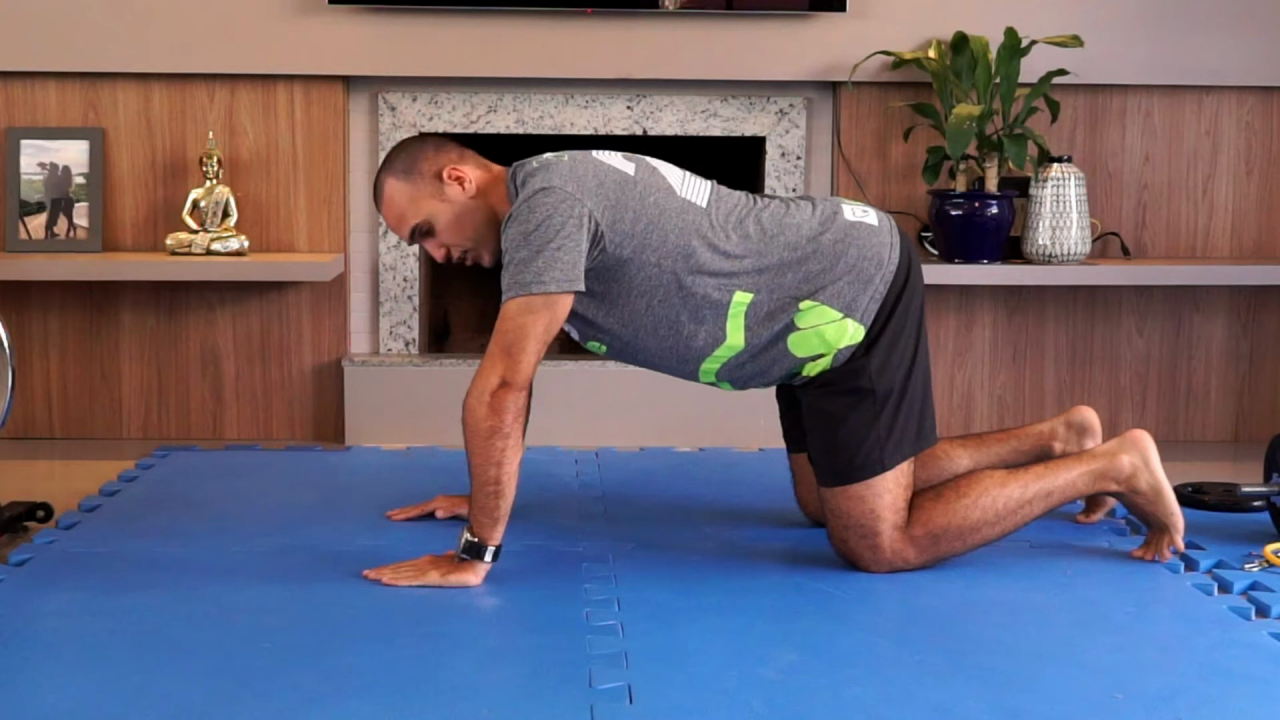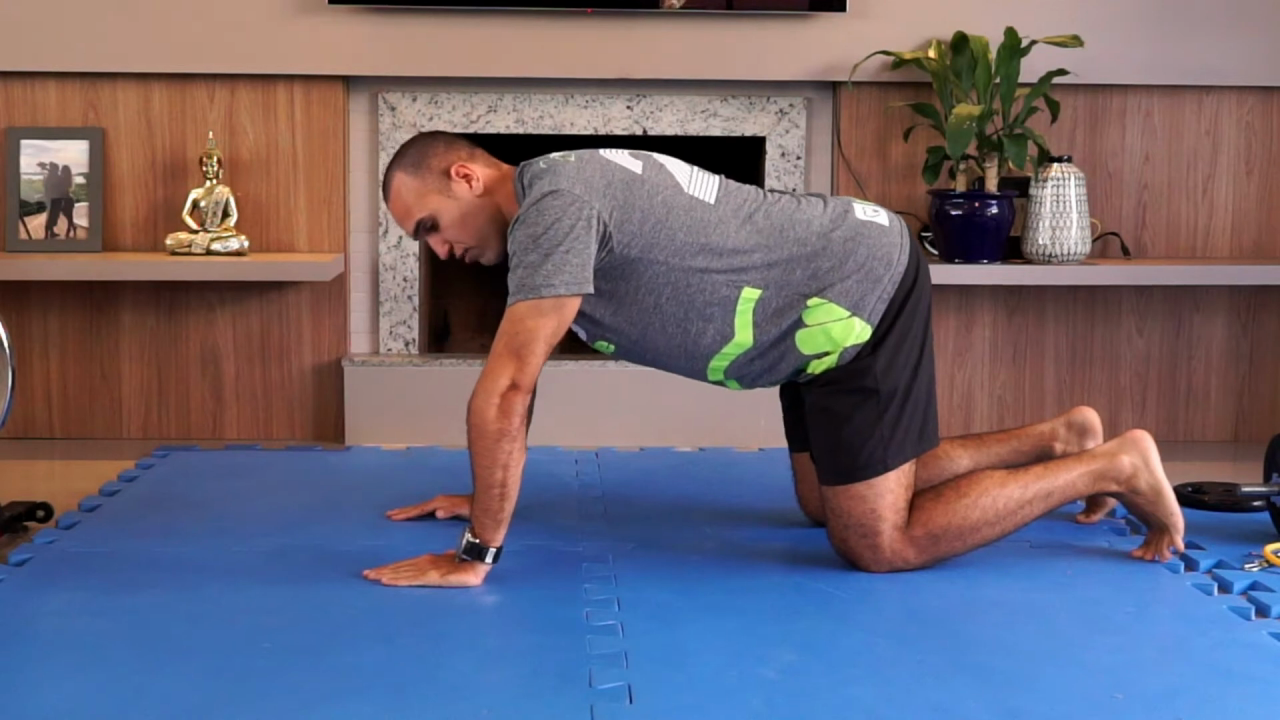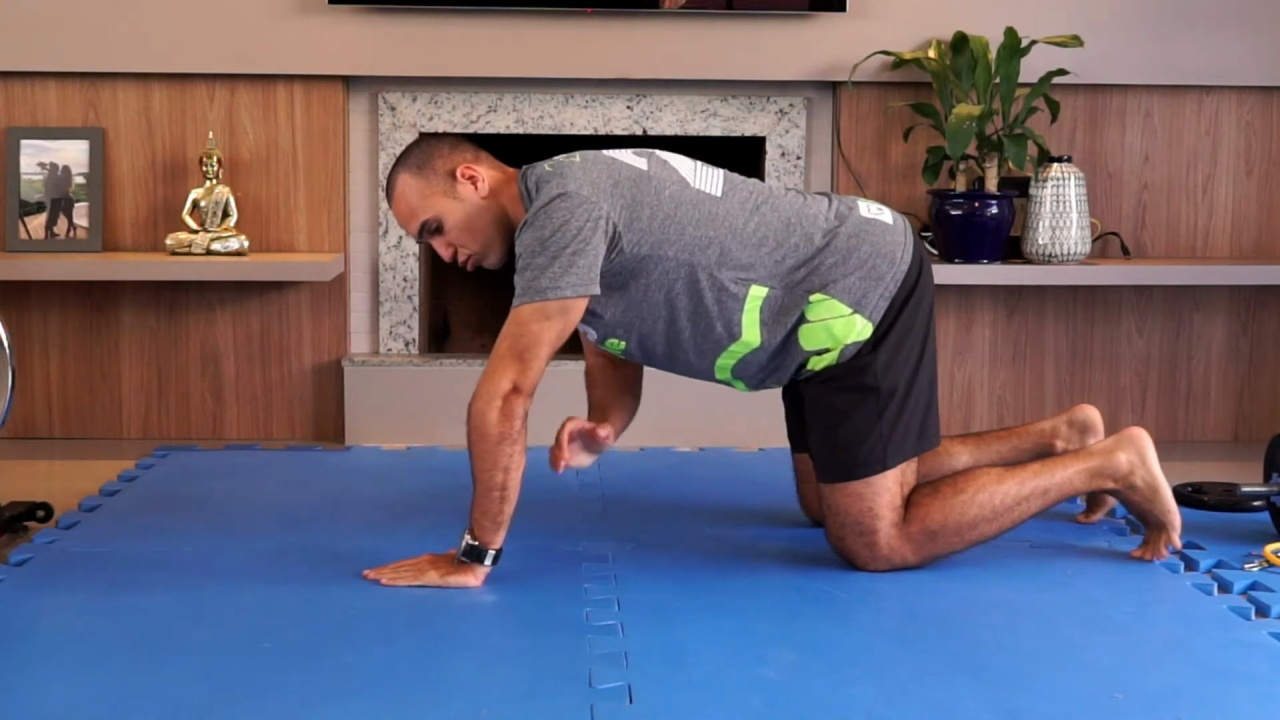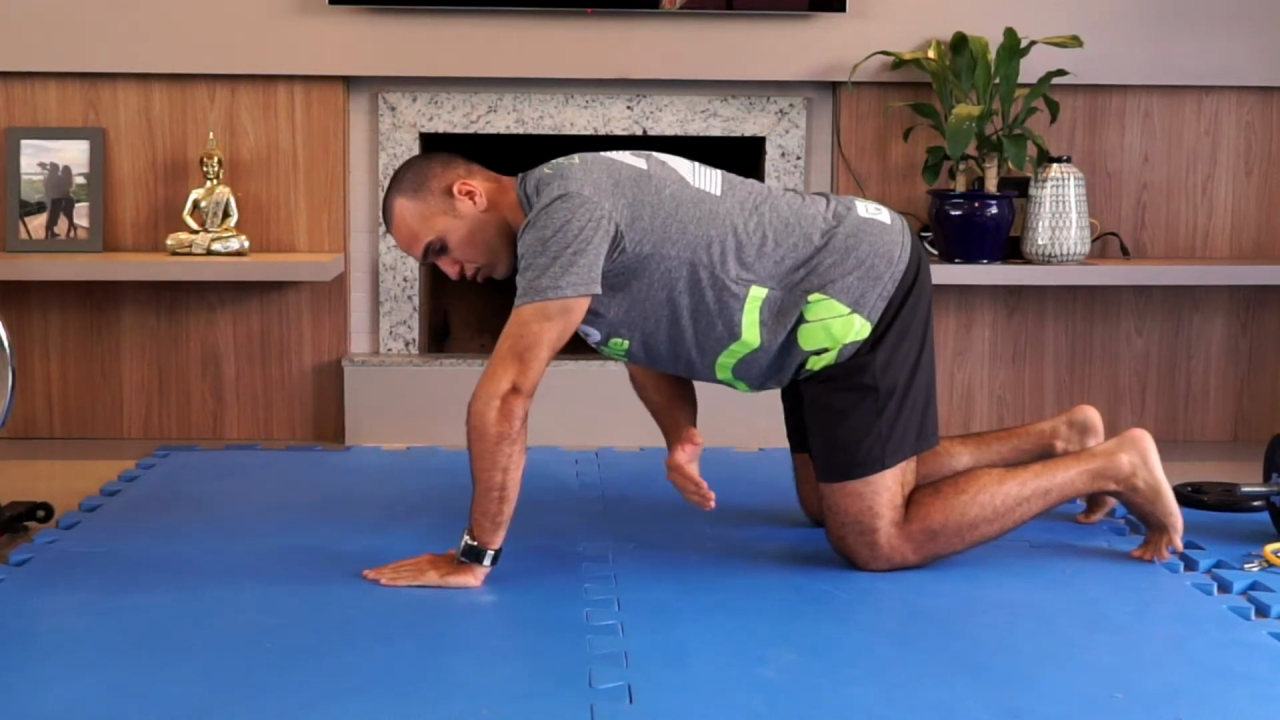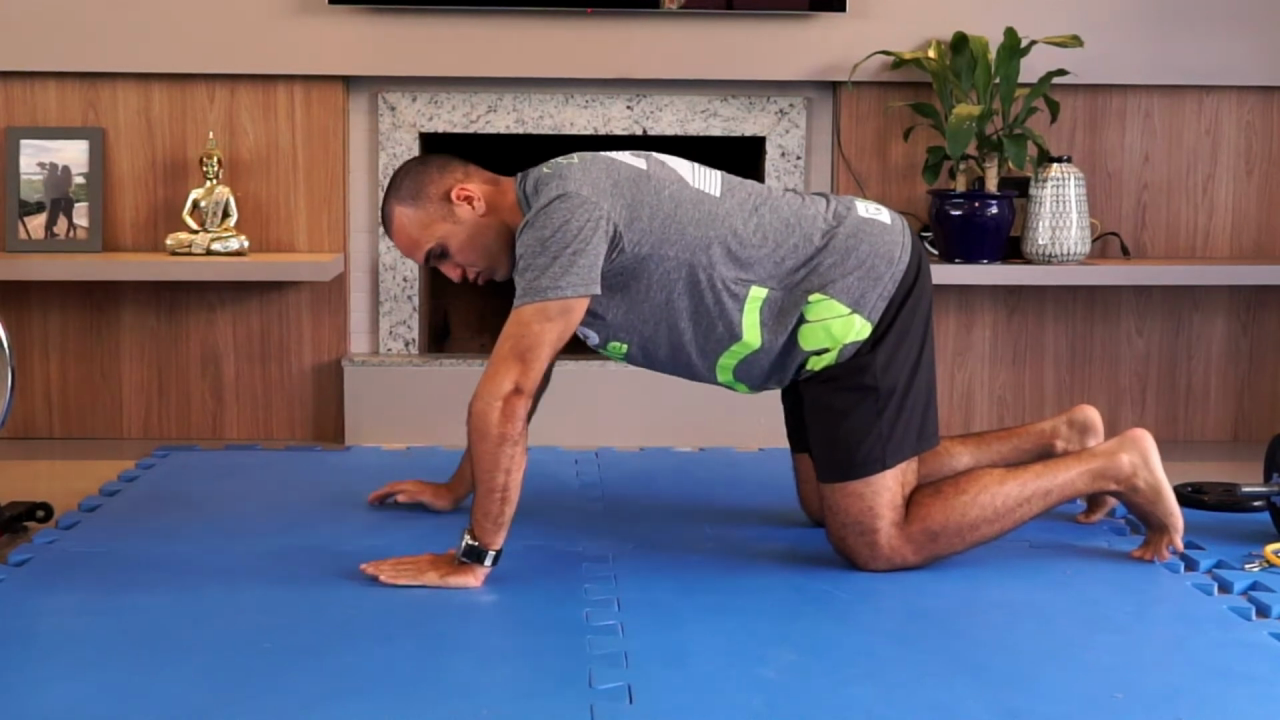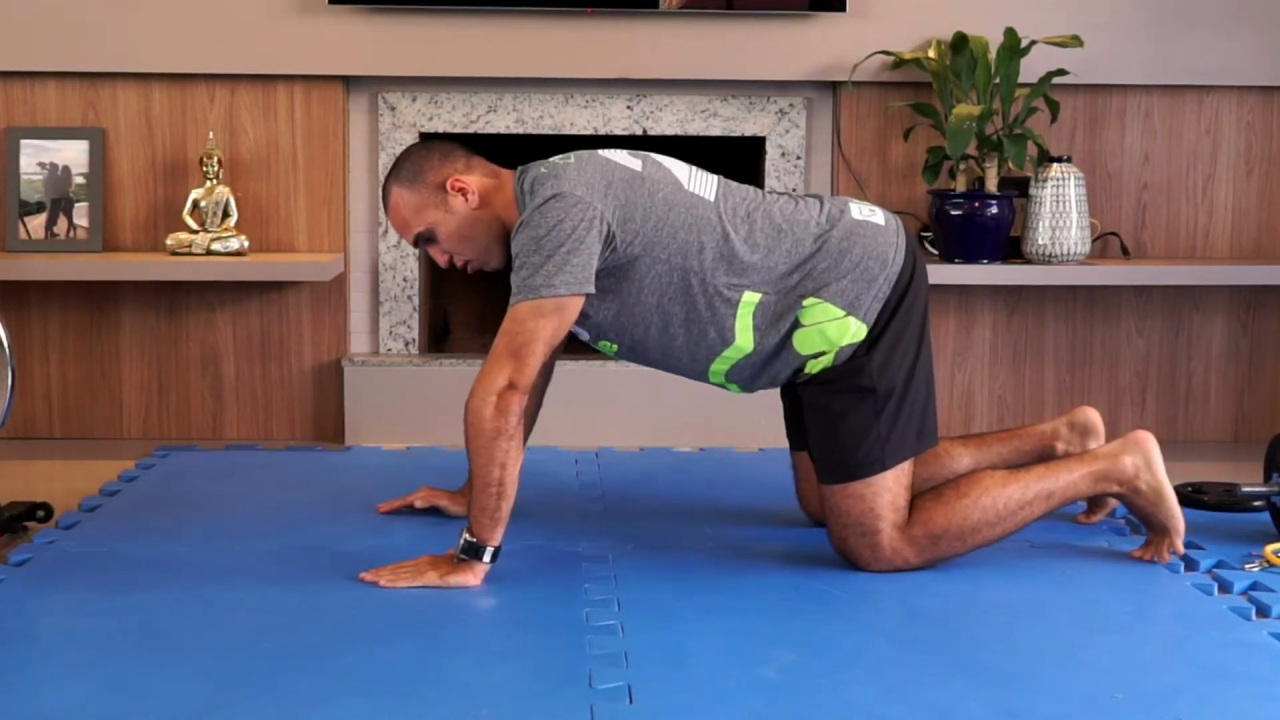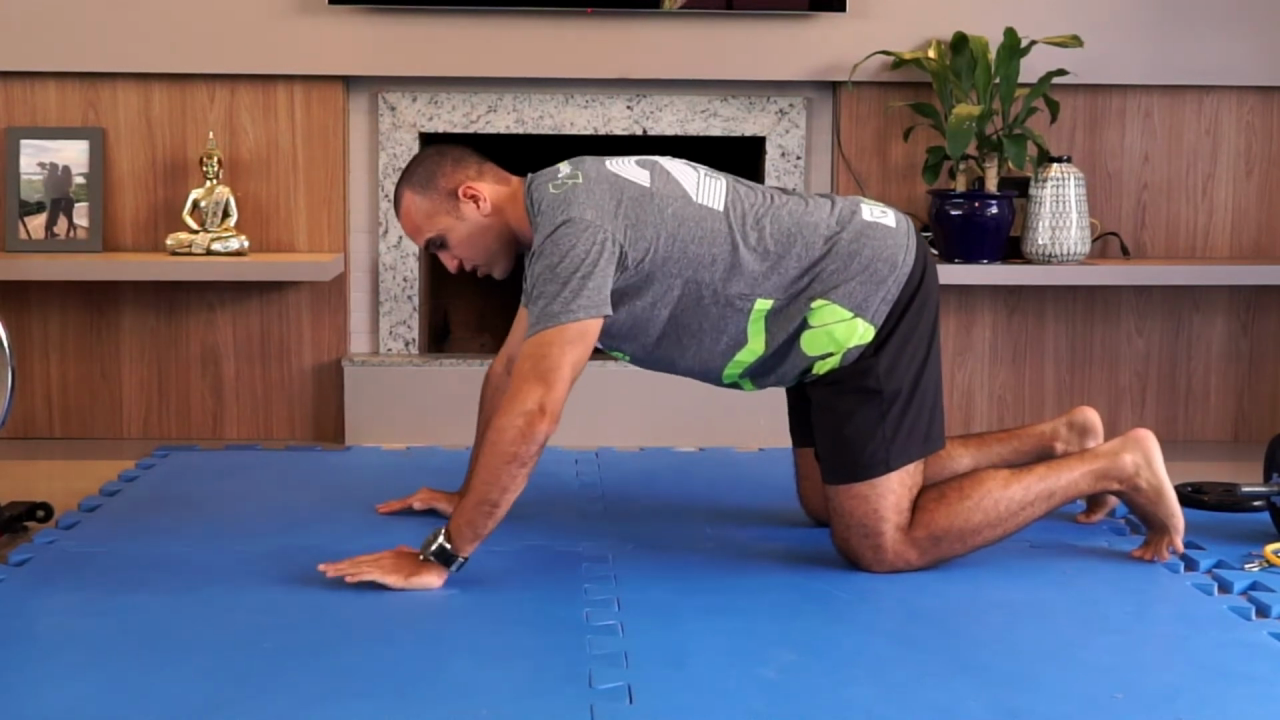
dt=0.7s
person 1, frame 1
left shoulder: (544, 203)
right shoulder: (541, 207)
left elbow: (500, 388)
right elbow: (514, 379)
left wrist: (476, 550)
right wrist: (484, 495)
left hip: (853, 287)
right hip: (831, 288)
left knee: (880, 540)
right knee: (830, 502)
left ankle: (1115, 464)
right ankle: (1057, 437)
person 1, frame 2
left shoulder: (551, 205)
right shoulder: (551, 204)
left elbow: (504, 390)
right elbow: (519, 381)
left wrist: (478, 552)
right wrist: (485, 496)
left hip: (858, 289)
right hip: (838, 285)
left knee: (879, 542)
right knee: (831, 502)
left ankle: (1113, 467)
right ankle: (1056, 439)
person 1, frame 3
left shoulder: (560, 206)
right shoulder: (561, 216)
left elbow: (504, 393)
right elbow: (615, 358)
left wrist: (475, 555)
right wrist: (600, 428)
left hip: (860, 287)
right hip: (841, 284)
left knee: (877, 539)
right knee: (829, 503)
left ankle: (1110, 463)
right ankle: (1059, 436)
person 1, frame 4
left shoulder: (563, 207)
right shoulder: (561, 220)
left elbow: (504, 394)
right elbow: (649, 335)
left wrist: (474, 555)
right wrist: (682, 440)
left hip: (857, 284)
right hip: (842, 282)
left knee: (877, 538)
right knee: (830, 501)
left ankle: (1111, 463)
right ankle: (1059, 437)
person 1, frame 5
left shoulder: (563, 210)
right shoulder: (550, 221)
left elbow: (505, 393)
right elbow: (522, 383)
left wrist: (475, 555)
right wrist: (457, 487)
left hip: (858, 285)
right hip: (842, 282)
left knee: (878, 539)
right knee: (830, 502)
left ankle: (1114, 463)
right ankle: (1060, 437)
person 1, frame 6
left shoulder: (557, 208)
right shoulder: (551, 208)
left elbow: (502, 389)
right elbow: (530, 380)
left wrist: (474, 552)
right wrist: (472, 492)
left hip: (852, 288)
right hip: (839, 280)
left knee: (880, 540)
right knee: (829, 501)
left ankle: (1115, 468)
right ankle: (1059, 439)
person 1, frame 7
left shoulder: (571, 225)
right shoulder: (553, 209)
left elbow: (532, 412)
right elbow: (509, 369)
left wrist: (441, 556)
right wrist: (467, 495)
left hip: (863, 286)
right hip: (848, 278)
left knee: (882, 542)
right knee: (830, 501)
left ankle: (1115, 464)
right ankle: (1060, 438)
